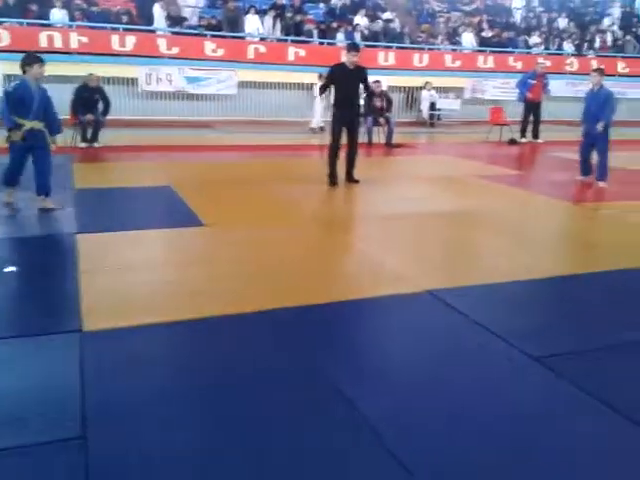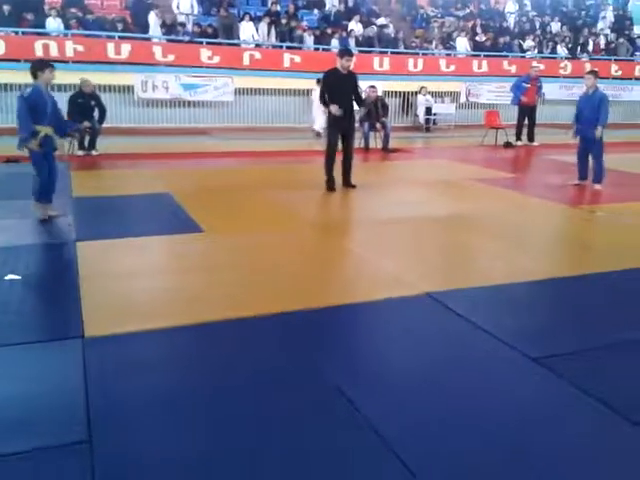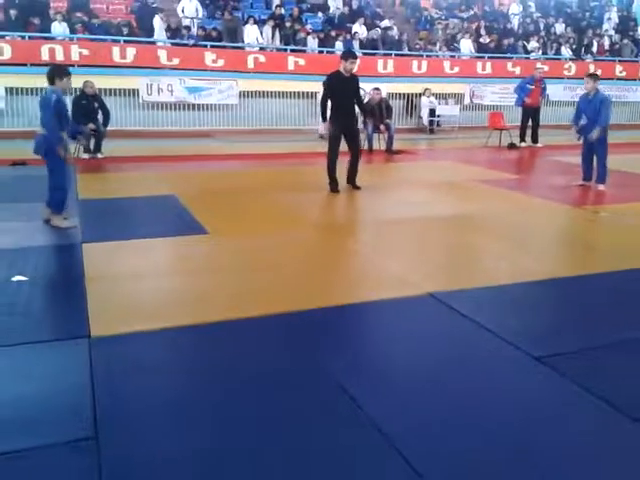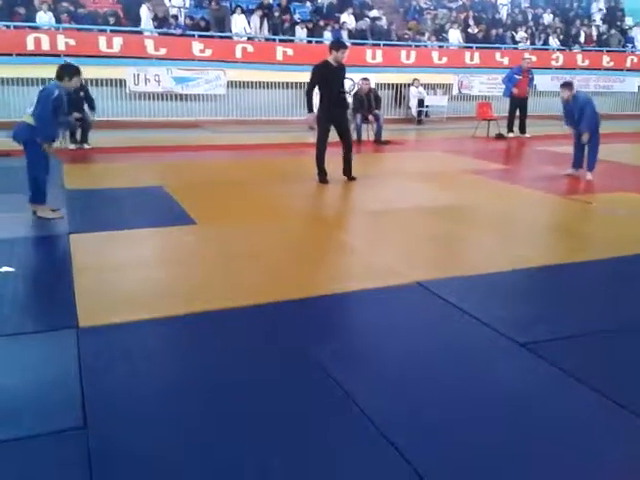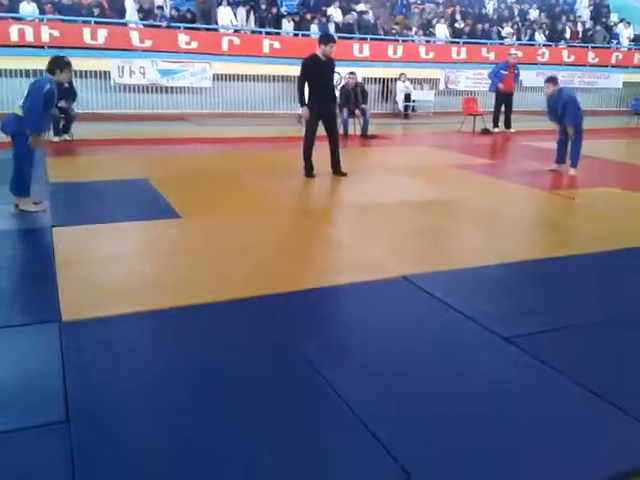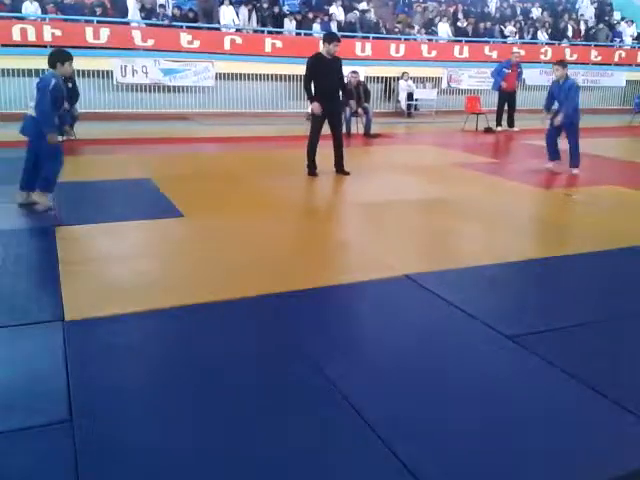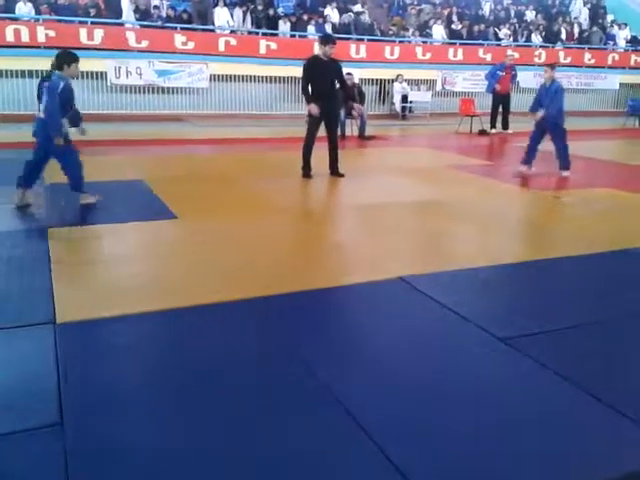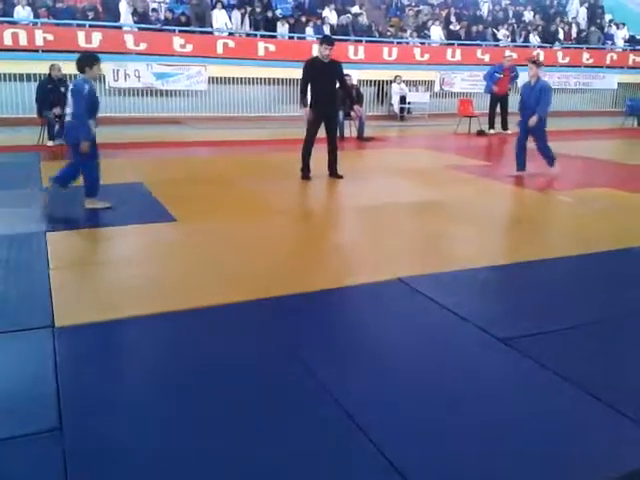
dt=0.2s
person 1, frame 1
left shoulder: (42, 92)
right shoulder: (16, 88)
left elbow: (49, 113)
right elbow: (6, 110)
left wrist: (53, 133)
right wrist: (13, 129)
left hip: (38, 134)
right hip: (21, 133)
left knee: (44, 167)
right knee: (16, 165)
left ankle: (44, 200)
right ankle: (9, 192)
person 1, frame 2
left shoulder: (48, 96)
right shoulder: (29, 93)
left elbow: (57, 118)
right elbow: (23, 117)
left wrist: (69, 131)
right wrist: (30, 137)
left hip: (47, 139)
right hip: (36, 141)
left knee: (50, 174)
right knee: (44, 174)
left ankle: (44, 207)
right ankle: (40, 206)
person 1, frame 3
left shoulder: (57, 98)
right shoulder: (52, 98)
left elbow: (65, 123)
right elbow: (50, 124)
right wrist: (59, 145)
left hip: (55, 144)
right hip: (51, 144)
left knee: (57, 178)
right knee: (60, 180)
left ankle: (50, 212)
right ankle: (56, 217)
person 1, frame 4
left shoulder: (59, 93)
right shoulder: (53, 92)
left elbow: (56, 119)
right elbow: (43, 117)
left wrist: (50, 139)
right wrist: (46, 140)
left hip: (35, 134)
right hip: (32, 134)
left knee: (40, 169)
right knee: (38, 170)
left ankle: (38, 204)
right ankle: (40, 208)
person 1, frame 5
left shoulder: (50, 86)
right shoulder: (43, 85)
left elbow: (43, 112)
right elbow: (32, 110)
left wrist: (38, 132)
right wrist: (34, 133)
left hip: (23, 126)
right hip: (20, 126)
left knee: (24, 162)
right knee: (24, 163)
left ankle: (21, 198)
right ankle: (23, 201)
person 1, frame 6
left shoulder: (56, 81)
right shoulder: (49, 81)
left elbow: (57, 108)
right elbow: (43, 108)
left wrist: (63, 125)
right wrist: (51, 131)
left hip: (39, 126)
right hip: (40, 127)
left knee: (35, 161)
right knee: (54, 159)
left ankle: (25, 194)
right ankle: (42, 194)
person 1, frame 7
left shoulder: (62, 83)
right shoulder: (57, 84)
left elbow: (68, 108)
right elbow: (52, 111)
left wrist: (77, 123)
right wrist: (57, 134)
left hip: (48, 128)
right hip: (51, 129)
left knee: (37, 161)
right knee: (71, 161)
left ankle: (21, 194)
right ankle: (81, 195)
person 1, frame 8
left shoulder: (84, 85)
right shoulder: (83, 87)
right elbow: (80, 115)
left wrist: (89, 132)
right wrist: (84, 138)
left hip: (78, 130)
right hip: (81, 132)
left knee: (78, 165)
right knee: (90, 165)
left ankle: (56, 184)
right ankle: (91, 199)
person 2, frame 1
left shoulder: (361, 71)
right shoulder: (336, 69)
left elbow: (367, 88)
right elbow: (325, 85)
right wrist: (320, 93)
left hip: (354, 112)
right hip: (339, 111)
left knee: (353, 144)
right knee: (335, 143)
left ankle: (349, 174)
right ankle: (332, 175)
person 2, frame 2
left shoulder: (352, 76)
right shoulder: (329, 75)
left elbow: (356, 94)
right elbow: (322, 95)
left wrist: (362, 106)
right wrist: (329, 106)
left hip: (349, 118)
right hip: (334, 118)
left knee: (348, 150)
right knee: (331, 149)
left ankle: (346, 179)
right ankle: (330, 181)
person 2, frame 3
left shoulder: (354, 79)
right shoulder: (332, 78)
right elbow: (324, 100)
left wrist: (366, 115)
right wrist: (325, 121)
left hip: (352, 121)
right hip: (336, 122)
left knee: (356, 151)
right knee: (333, 153)
left ankle: (351, 180)
right ankle: (333, 183)
person 2, frame 4
left shoulder: (341, 68)
right shoulder: (320, 68)
right elbow: (310, 90)
left wrist: (346, 107)
right wrist: (310, 112)
left hip: (340, 111)
right hip: (325, 112)
left knee: (348, 142)
right knee: (321, 144)
left ankle: (348, 171)
right ankle: (322, 174)
person 2, frame 5
left shoulder: (331, 62)
right shoulder: (309, 62)
right elbow: (301, 84)
left wrist: (334, 102)
right wrist: (303, 106)
left hip: (329, 106)
right hip: (314, 106)
left knee: (334, 137)
right knee: (310, 138)
left ankle: (336, 167)
right ankle: (308, 168)
person 2, frame 6
left shoulder: (337, 61)
right shoulder: (314, 60)
right elbow: (307, 83)
right wrist: (313, 101)
left hip: (335, 104)
right hip: (320, 104)
left knee: (338, 136)
right knee: (314, 136)
left ankle: (339, 166)
right ankle: (311, 167)
person 2, frame 7
left shoulder: (335, 64)
right shoulder: (311, 63)
left elbow: (343, 84)
right elbow: (304, 85)
left wrist: (353, 102)
right wrist: (310, 103)
left hip: (332, 106)
right hip: (316, 106)
left knee: (333, 138)
right knee: (310, 138)
left ankle: (334, 168)
right ankle: (306, 169)
person 2, frame 8
left shoulder: (336, 65)
right shoulder: (310, 64)
left elbow: (344, 85)
right elbow: (303, 87)
left wrist: (354, 103)
right wrist: (305, 106)
left hip: (332, 108)
right hip: (316, 108)
left knee: (333, 140)
right knee: (309, 139)
left ankle: (333, 170)
right ankle: (305, 170)
person 3, frame 1
left shoulder: (607, 93)
right shoulder: (589, 93)
left elbow: (610, 110)
left wrist: (602, 123)
right wrist: (585, 124)
left hip: (601, 129)
right hip: (589, 128)
left knee: (602, 154)
right knee: (584, 151)
left ankle: (601, 179)
right ankle: (585, 174)
person 3, frame 2
left shoulder: (601, 96)
right shoulder: (583, 96)
left elbow: (604, 114)
left wrist: (600, 127)
right wrist: (575, 126)
left hip: (595, 132)
right hip: (583, 131)
left knee: (597, 157)
right knee: (581, 156)
left ankle: (597, 182)
right ankle: (582, 179)
person 3, frame 3
left shoulder: (603, 98)
right shoulder: (583, 98)
left elbow: (604, 116)
right elbow: (578, 113)
left wrist: (597, 130)
right wrist: (575, 126)
left hip: (599, 132)
right hip: (588, 131)
left knee: (601, 157)
right knee: (586, 156)
left ankle: (600, 182)
right ankle: (586, 179)
person 3, frame 4
left shoulder: (583, 100)
right shoulder: (566, 101)
left elbow: (588, 119)
right elbow: (568, 115)
left wrist: (586, 134)
right wrist: (572, 128)
left hip: (591, 125)
right hip: (579, 123)
left knee: (592, 147)
right knee: (578, 145)
left ankle: (589, 171)
right ankle: (576, 168)
person 3, frame 5
left shoulder: (567, 96)
right shoulder: (550, 97)
left elbow: (571, 114)
right elbow: (551, 113)
left wrist: (570, 128)
right wrist: (558, 124)
left hip: (575, 121)
right hip: (563, 120)
left knee: (575, 142)
right knee: (561, 141)
left ankle: (573, 167)
right ankle: (559, 164)
person 3, frame 6
left shoulder: (572, 84)
right shoulder: (554, 84)
left elbow: (571, 102)
right elbow: (550, 99)
left wrist: (561, 115)
right wrist: (547, 112)
left hip: (570, 117)
right hip: (559, 114)
left knee: (573, 142)
right knee: (550, 137)
left ankle: (574, 166)
right ankle: (553, 159)
person 3, frame 7
left shoulder: (558, 87)
right shoulder: (542, 87)
left elbow: (556, 104)
right elbow: (537, 101)
left wrist: (543, 113)
right wrist: (532, 112)
left hip: (555, 120)
right hip: (542, 118)
left knee: (560, 144)
right knee: (533, 141)
left ankle: (565, 168)
right ankle: (526, 165)
person 3, frame 8
left shoulder: (544, 85)
right shoulder: (525, 86)
left elbow: (545, 103)
left wrist: (536, 116)
right wrist: (522, 116)
left hip: (538, 120)
right hip: (525, 119)
left knee: (541, 144)
right knee: (520, 143)
left ankle: (552, 163)
right ankle: (520, 169)
